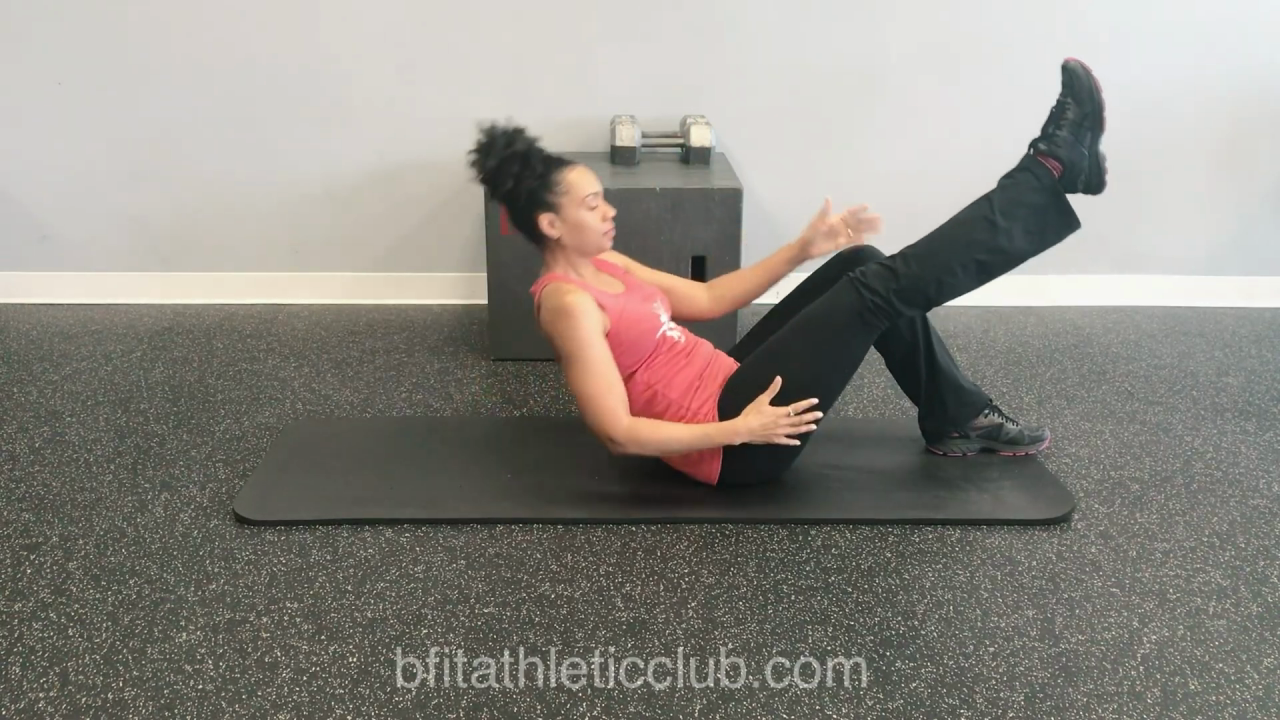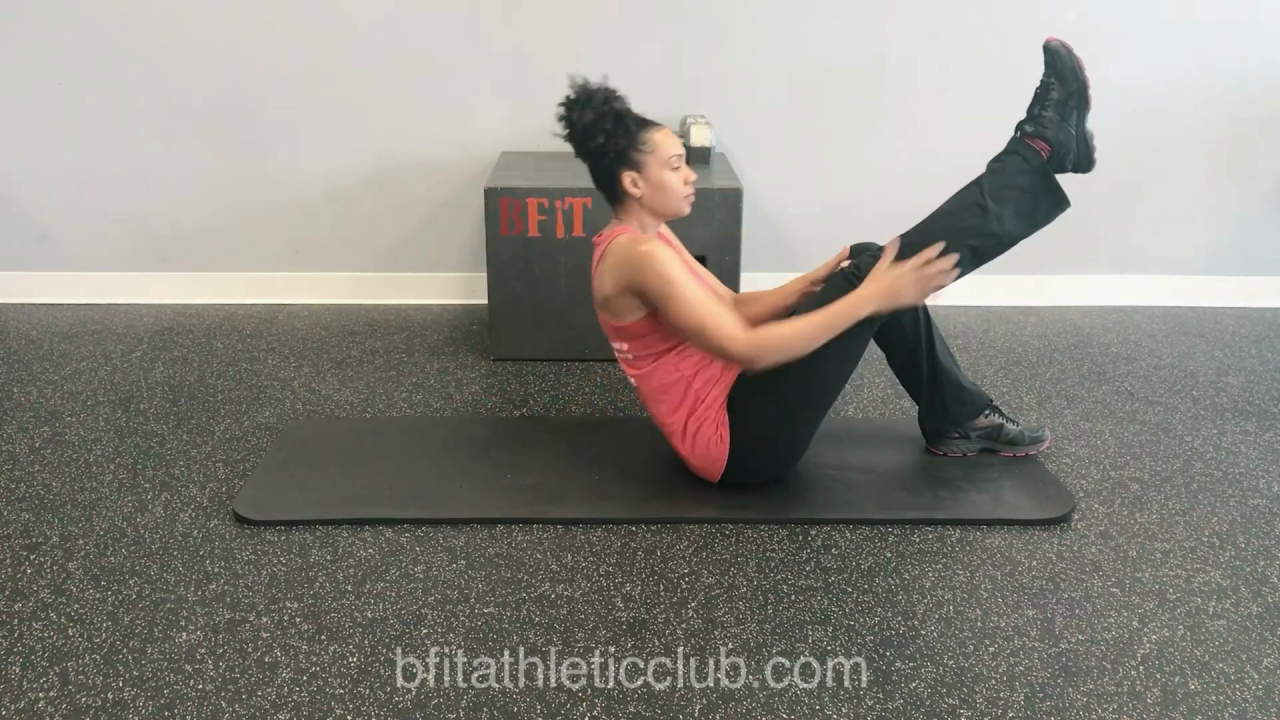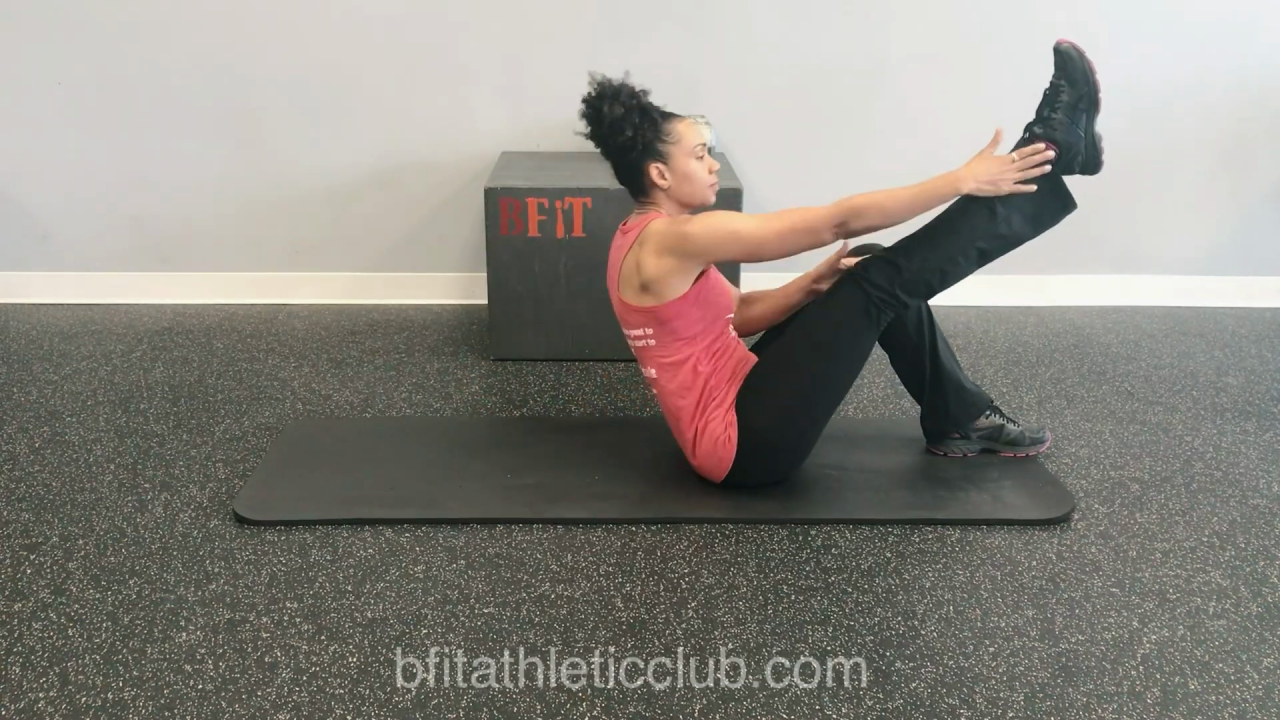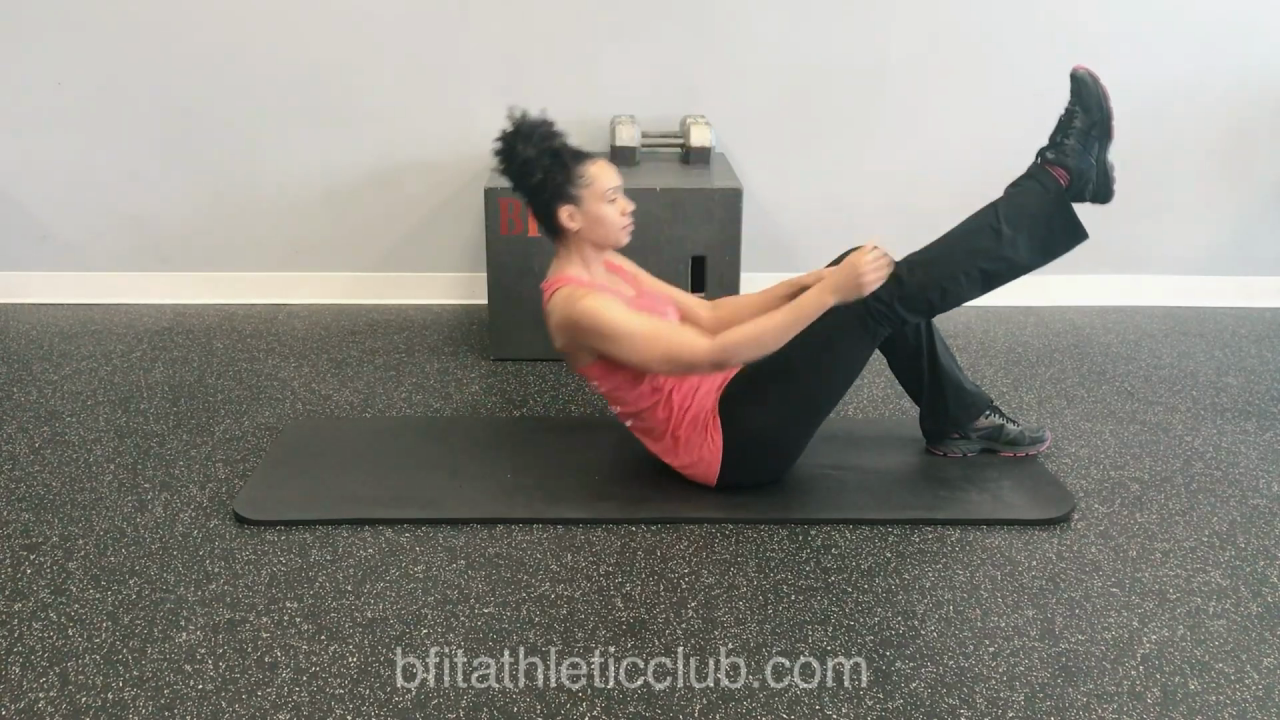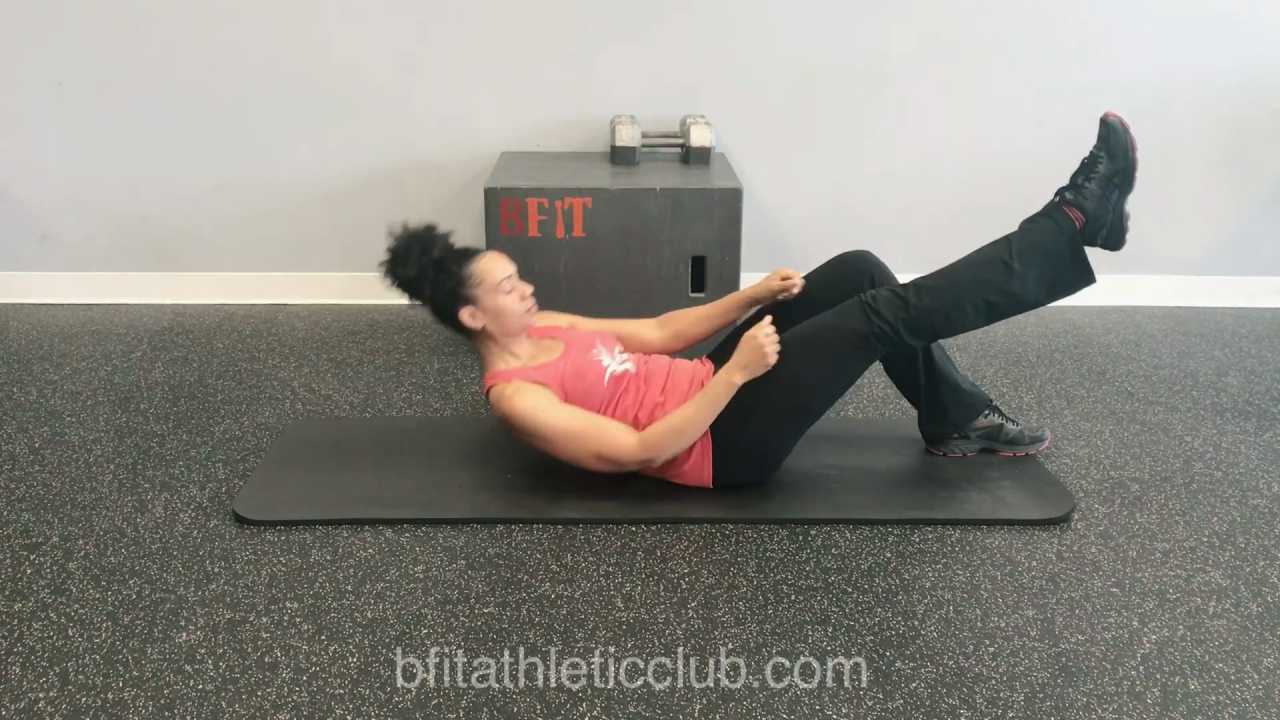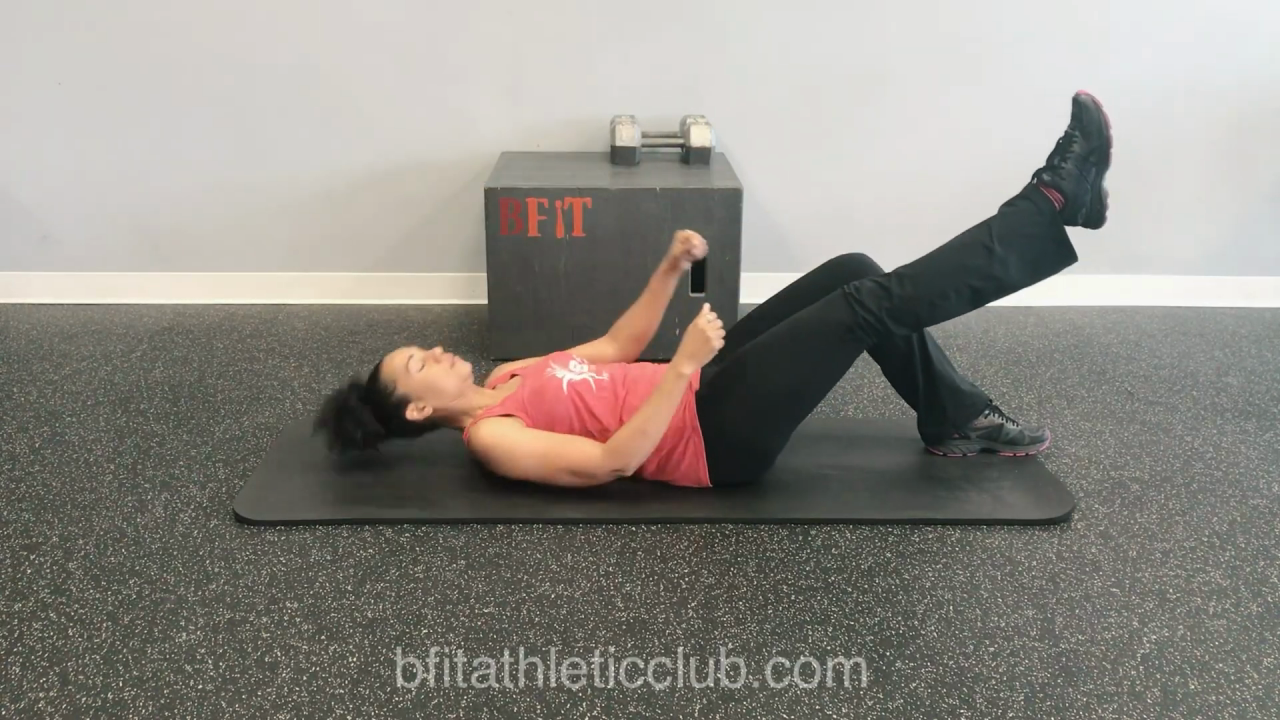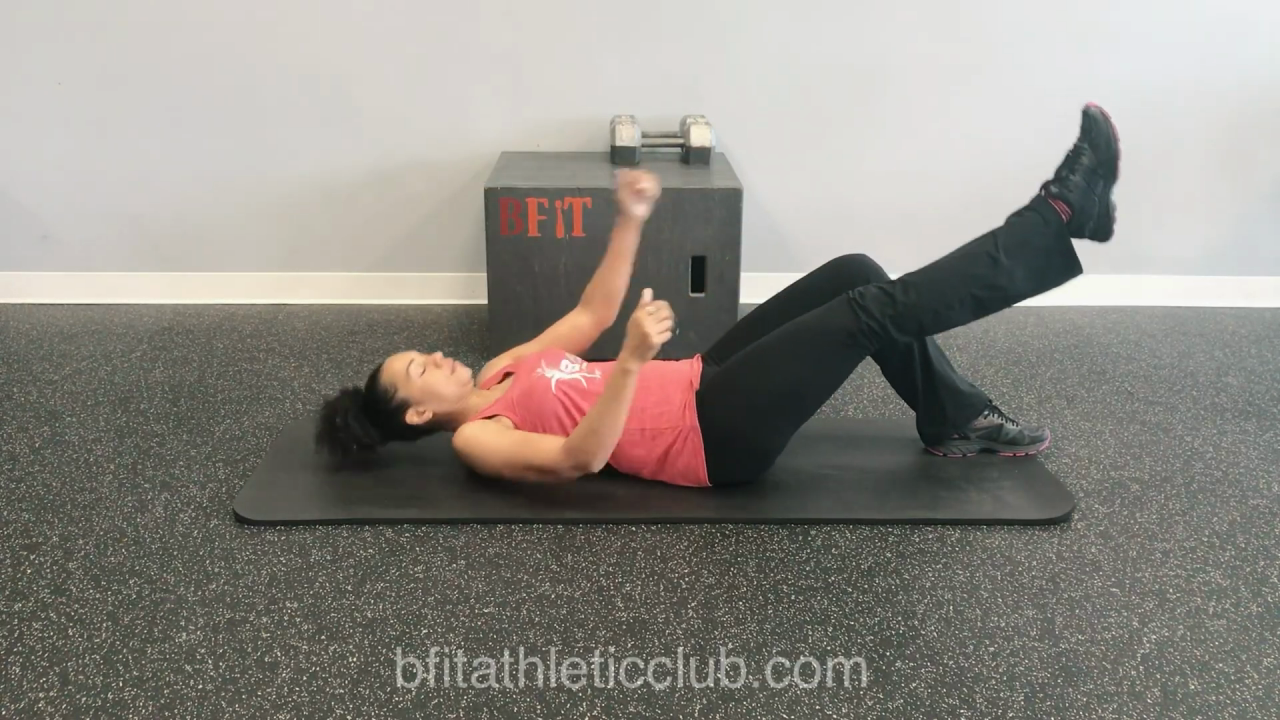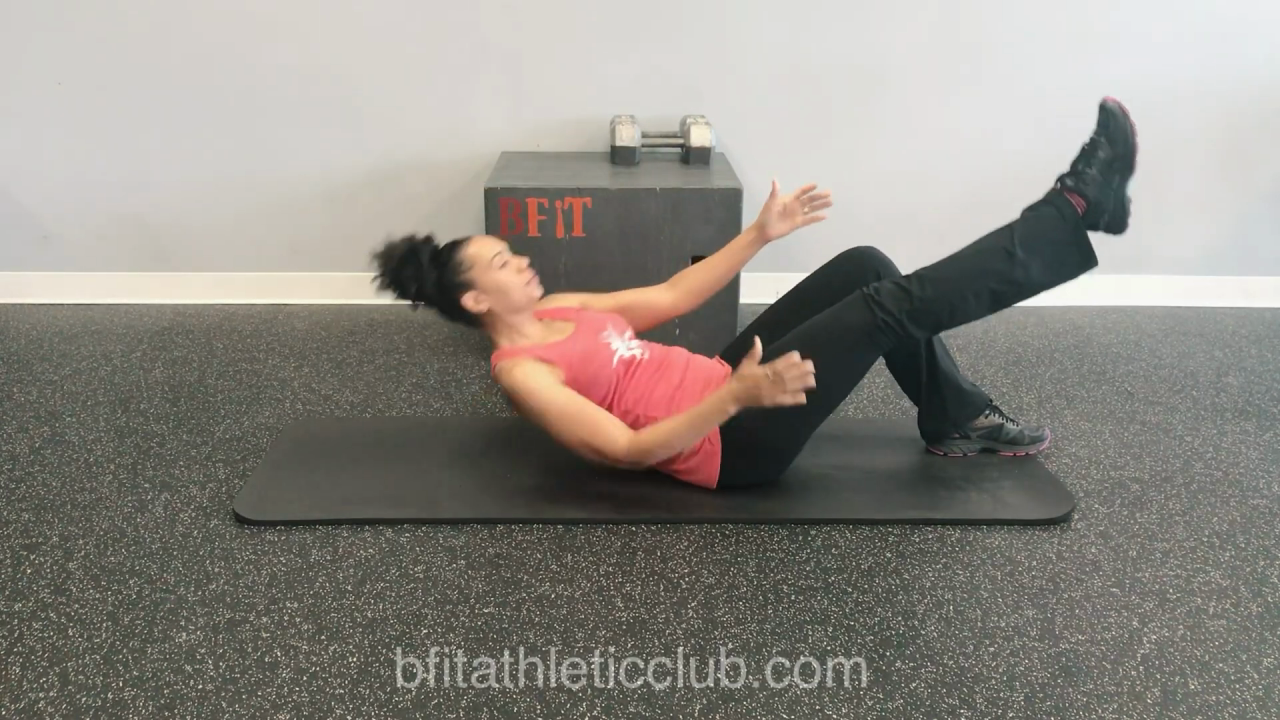
dt=0.3s
person 1, frame 1
left shoulder: (600, 264)
right shoulder: (567, 301)
left elbow: (706, 299)
right elbow: (620, 432)
left wrist: (802, 249)
right wrist: (741, 430)
left hip: (731, 387)
right hip: (731, 446)
left knee: (861, 266)
right knee: (883, 289)
left ankle: (957, 423)
right ankle: (1050, 169)
person 1, frame 2
left shoulder: (639, 238)
right shoulder: (639, 257)
left elbow: (734, 313)
right elbow: (748, 348)
left wrist: (821, 280)
right wrist: (866, 302)
left hip: (731, 408)
right hip: (739, 443)
left knee: (875, 272)
right knee: (870, 292)
left ankle: (959, 423)
right ankle: (1038, 149)
person 1, frame 3
left shoulder: (649, 235)
right shoulder: (680, 236)
right elbow: (839, 221)
left wrist: (813, 283)
right wrist: (963, 179)
left hip: (737, 407)
right hip: (747, 441)
left knee: (878, 280)
right knee: (886, 281)
left ankle: (960, 423)
right ankle: (1051, 145)
person 1, frame 4
left shoulder: (603, 265)
right shoulder: (578, 307)
left elbow: (709, 315)
right elbow: (716, 350)
left wrist: (810, 282)
right wrist: (828, 296)
left hip: (731, 397)
right hip: (732, 440)
left knee: (872, 278)
right knee: (888, 298)
left ankle: (959, 424)
right ankle: (1059, 180)
person 1, frame 5
left shoulder: (536, 328)
right shoulder: (514, 394)
left elbow: (656, 333)
right elbow: (643, 450)
left wrist: (751, 295)
right wrist: (738, 371)
left hip: (705, 394)
right hip: (719, 445)
left knee: (858, 272)
right knee: (889, 316)
left ankle: (958, 423)
right ankle: (1073, 221)
person 1, frame 6
left shoulder: (504, 381)
right shoulder: (488, 438)
left elbow: (621, 346)
right elbow: (616, 462)
left wrist: (669, 270)
right wrist: (686, 360)
left hip: (699, 392)
right hip: (714, 438)
left knee: (855, 273)
right knee: (871, 307)
left ankle: (956, 421)
right ankle: (1050, 203)
person 1, frame 7
left shoulder: (502, 373)
right shoulder: (478, 439)
left elbow: (592, 314)
right elbow: (583, 456)
left wrist: (631, 221)
right wrist: (635, 360)
left hip: (699, 388)
right hip: (713, 437)
left knee: (855, 274)
right knee: (877, 313)
left ankle: (956, 423)
right ankle: (1057, 216)
person 1, frame 8
left shoulder: (552, 310)
right shoulder: (520, 372)
left elbow: (672, 296)
right elbow: (632, 448)
left wrist: (760, 235)
right wrist: (744, 395)
left hip: (725, 392)
right hip: (728, 442)
left knee: (862, 267)
right knee: (892, 308)
left ankle: (958, 422)
right ankle: (1074, 208)
